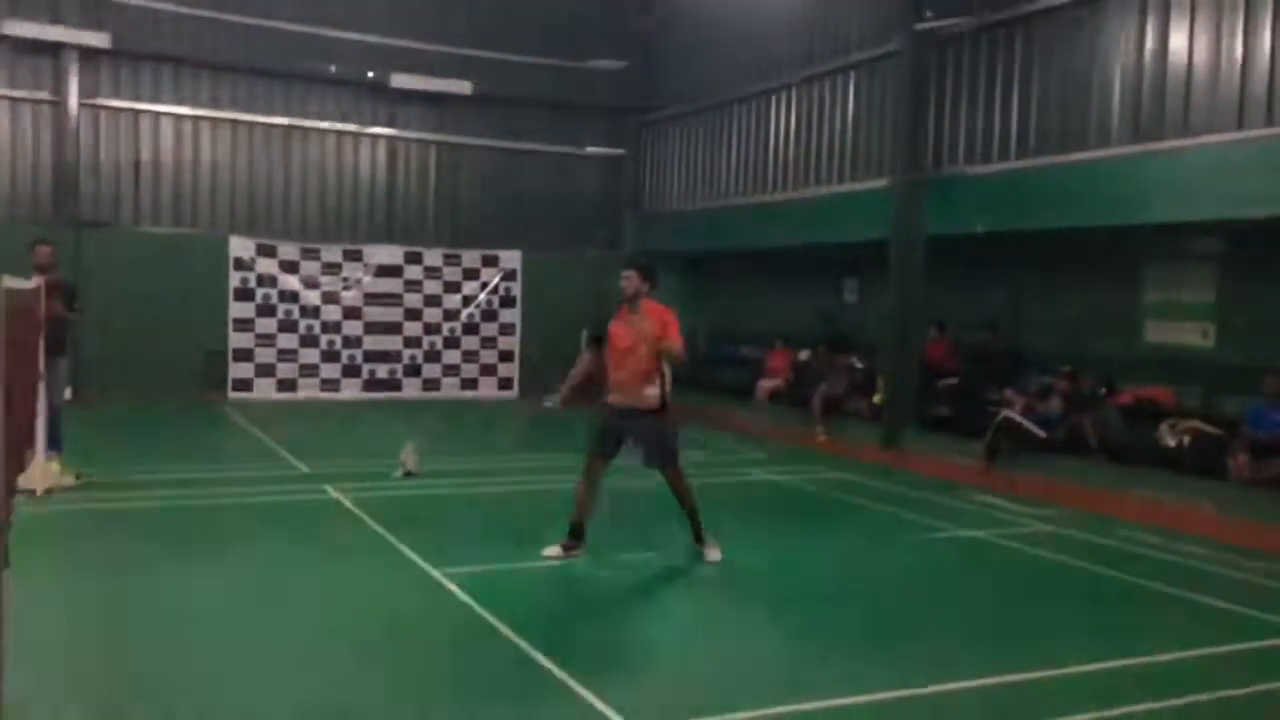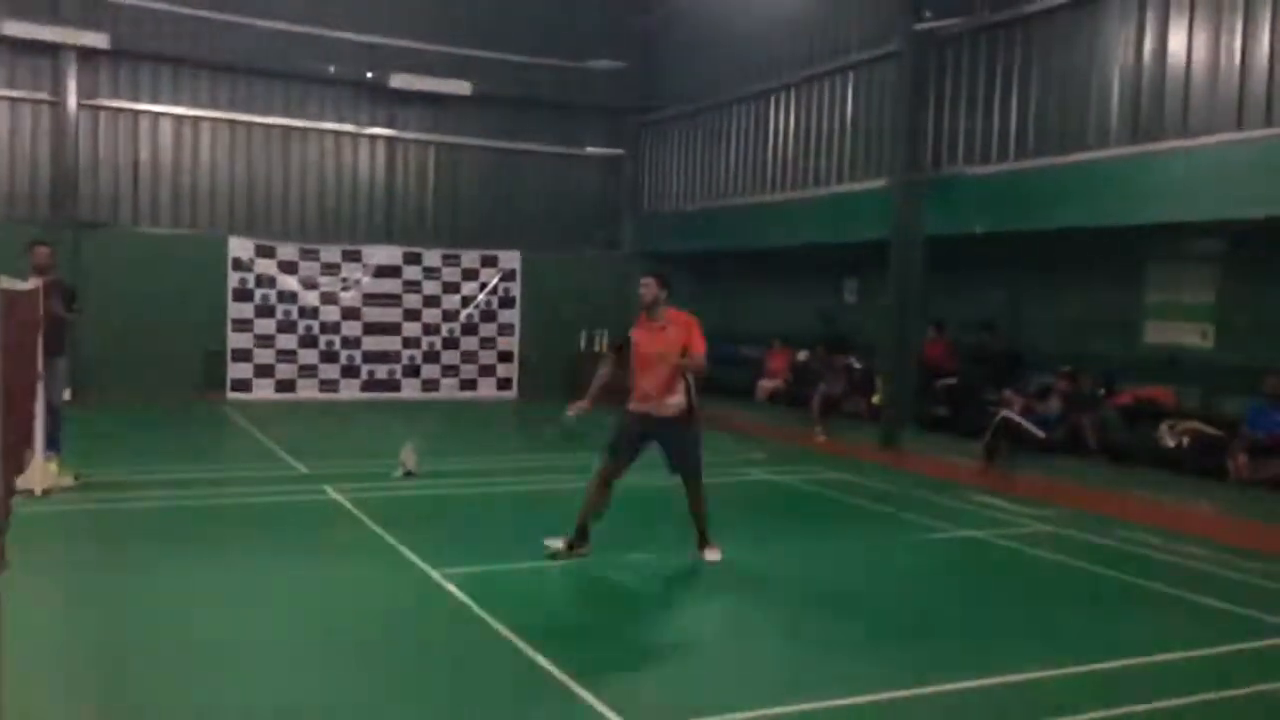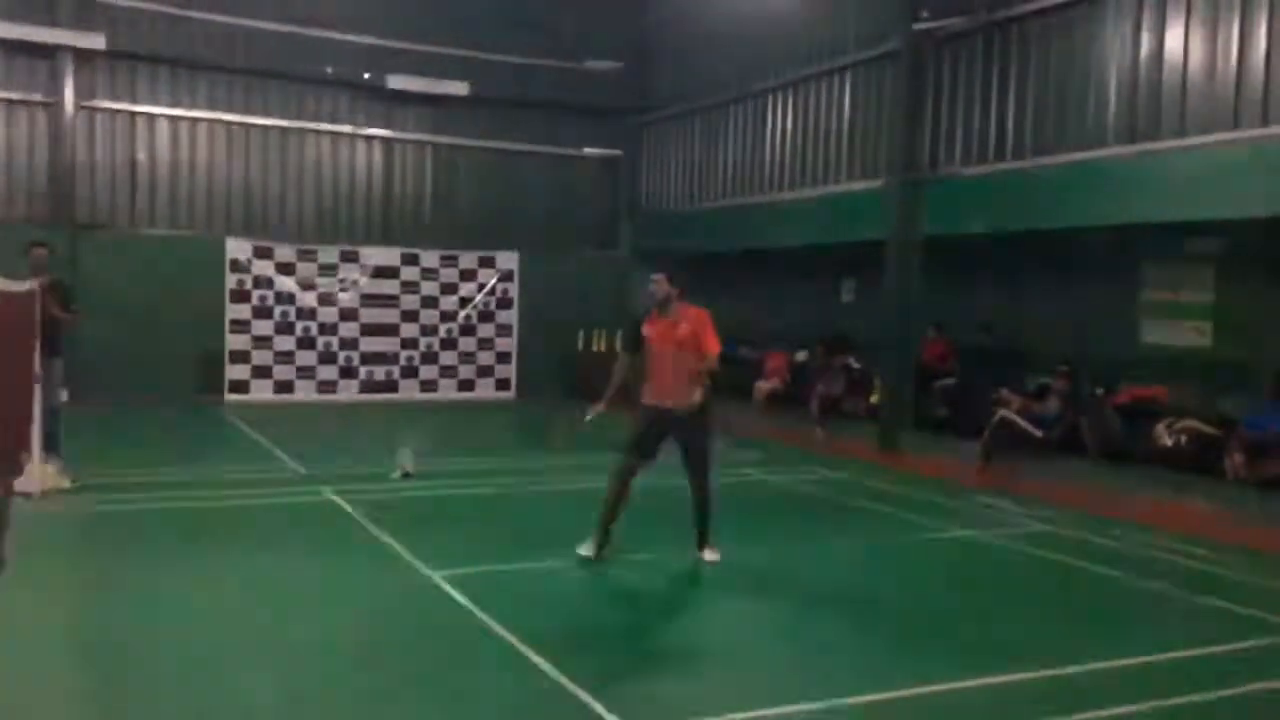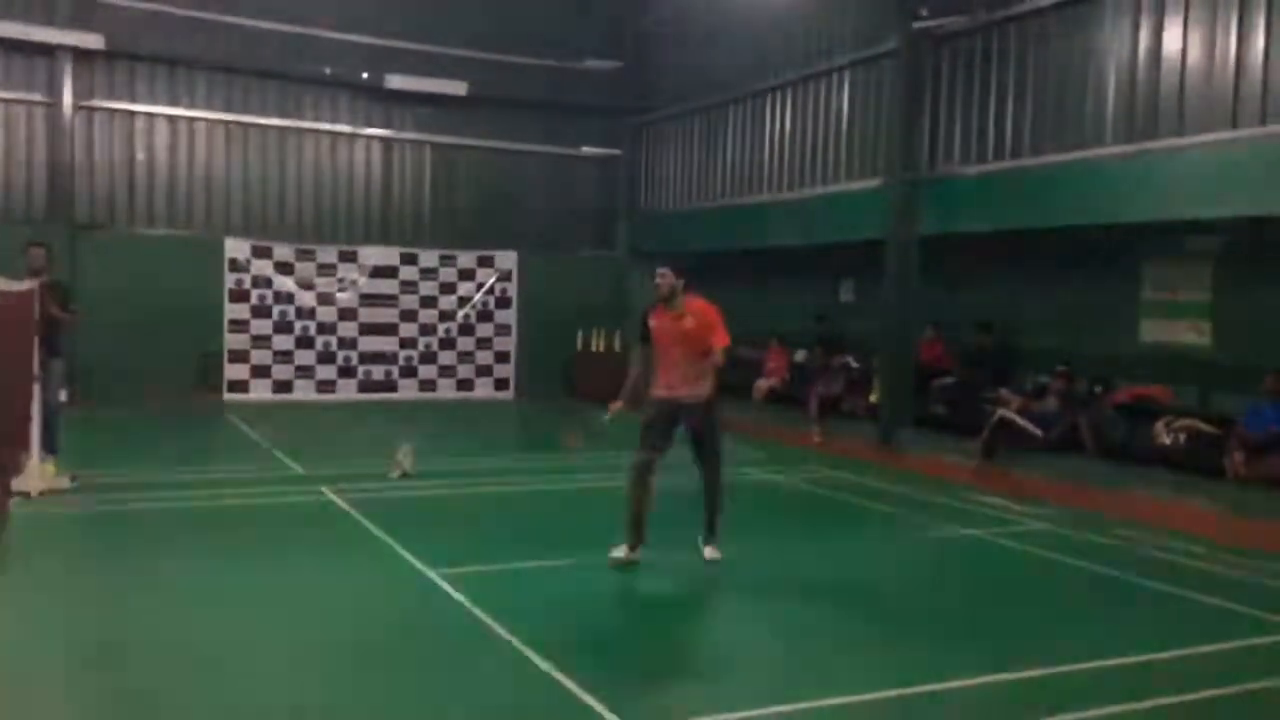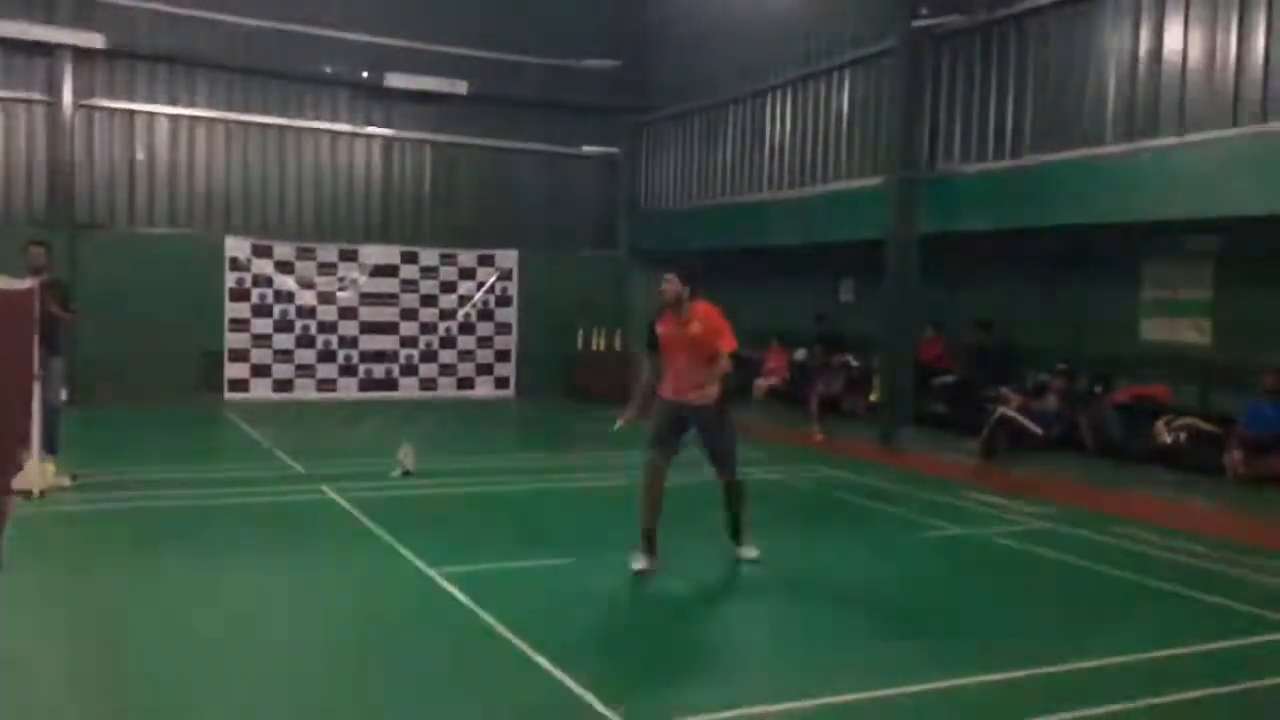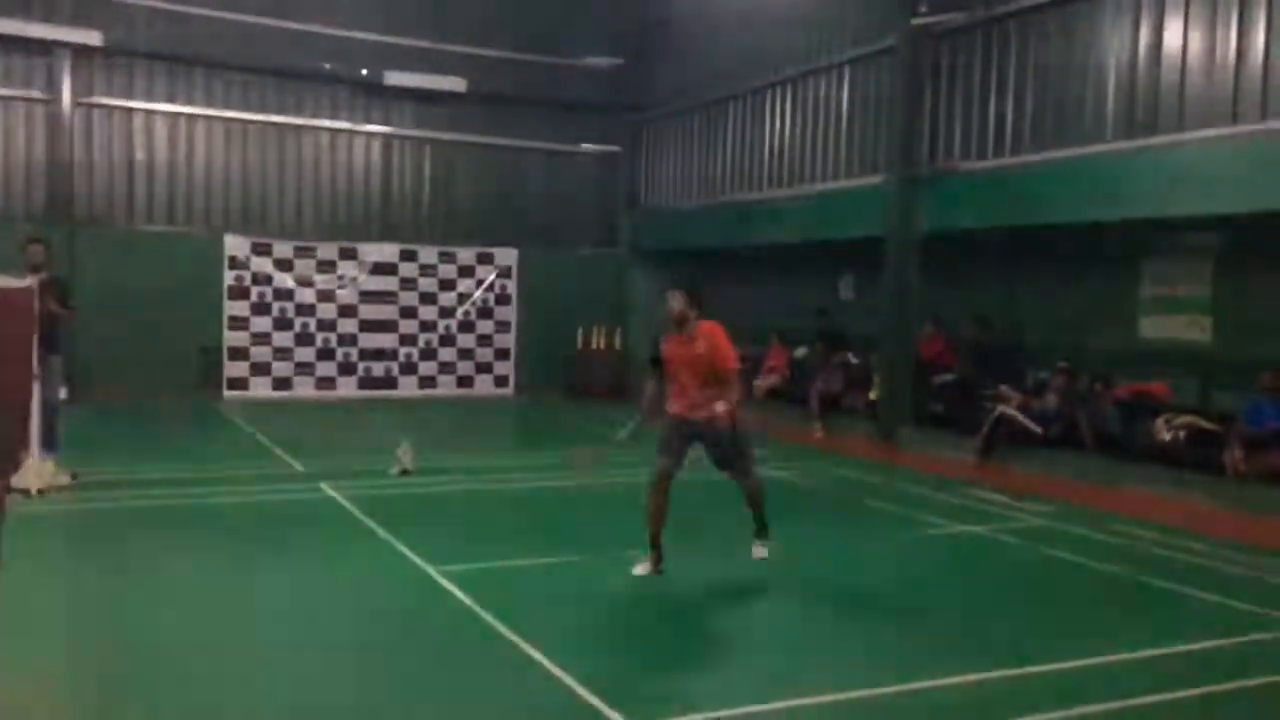
dt=0.1s
person 1, frame 1
left shoulder: (663, 316)
right shoulder: (613, 318)
left elbow: (678, 355)
left wrist: (652, 339)
left hip: (651, 408)
right hip: (616, 405)
left knee: (673, 474)
right knee: (592, 469)
left ankle: (701, 537)
right ankle: (574, 539)
person 1, frame 2
left shoulder: (685, 323)
right shoulder: (633, 327)
left elbow: (700, 364)
right elbow: (610, 364)
left wrist: (678, 362)
right wrist: (587, 400)
left hip: (677, 415)
right hip: (638, 413)
left knee: (692, 480)
right knee: (606, 474)
left ankle: (703, 541)
right ankle: (577, 539)
person 1, frame 3
left shoulder: (699, 318)
right shoulder: (645, 323)
left elbow: (713, 362)
right elbow: (626, 361)
left wrist: (693, 367)
right wrist: (606, 400)
left hip: (691, 409)
right hip: (653, 406)
left knee: (699, 479)
right knee: (624, 470)
left ankle: (704, 542)
right ankle: (601, 538)
person 1, frame 4
left shoulder: (704, 310)
right shoulder: (652, 315)
left elbow: (718, 356)
right elbow: (641, 358)
left wrist: (699, 372)
right wrist: (624, 397)
left hip: (699, 401)
right hip: (661, 399)
left knee: (710, 472)
right knee: (642, 464)
left ankle: (709, 538)
right ankle: (635, 541)
person 1, frame 5
left shoulder: (710, 316)
right shoulder: (660, 321)
left elbow: (725, 362)
right elbow: (651, 364)
left wrist: (705, 380)
right wrist: (635, 405)
left hip: (708, 403)
right hip: (670, 401)
left knee: (728, 473)
right knee: (654, 468)
left ankle: (737, 538)
right ankle: (648, 549)
person 1, frame 6
left shoulder: (714, 336)
right shoulder: (664, 340)
left elbow: (732, 380)
right elbow: (656, 379)
left wrist: (725, 412)
left hip: (715, 417)
right hip: (679, 416)
left knee: (746, 479)
right knee: (660, 475)
left ankle: (760, 533)
right ankle: (654, 554)
person 2, frame 1
left shoulder: (64, 287)
left elbow: (74, 317)
left wrist: (61, 312)
left hip: (56, 352)
left knee: (55, 403)
left ankle: (54, 451)
person 2, frame 2
left shoulder: (63, 287)
left elbow: (73, 317)
left wrist: (58, 312)
left hip: (55, 352)
left knee: (54, 403)
left ankle: (53, 453)
person 2, frame 3
left shoulder: (60, 288)
left elbow: (71, 319)
left wrist: (56, 312)
left hip: (52, 353)
left knee: (52, 405)
left ankle: (51, 455)
person 2, frame 4
left shoulder: (58, 288)
left elbow: (69, 319)
left wrist: (54, 312)
left hip: (51, 354)
left knee: (50, 405)
left ankle: (49, 455)
person 2, frame 5
left shoulder: (58, 287)
left elbow: (69, 317)
left wrist: (54, 311)
left hip: (51, 352)
left knee: (51, 404)
left ankle: (50, 455)
person 2, frame 6
left shoulder: (57, 285)
left elbow: (68, 315)
left wrist: (54, 309)
left hip: (50, 350)
left knee: (50, 403)
left ankle: (49, 453)
